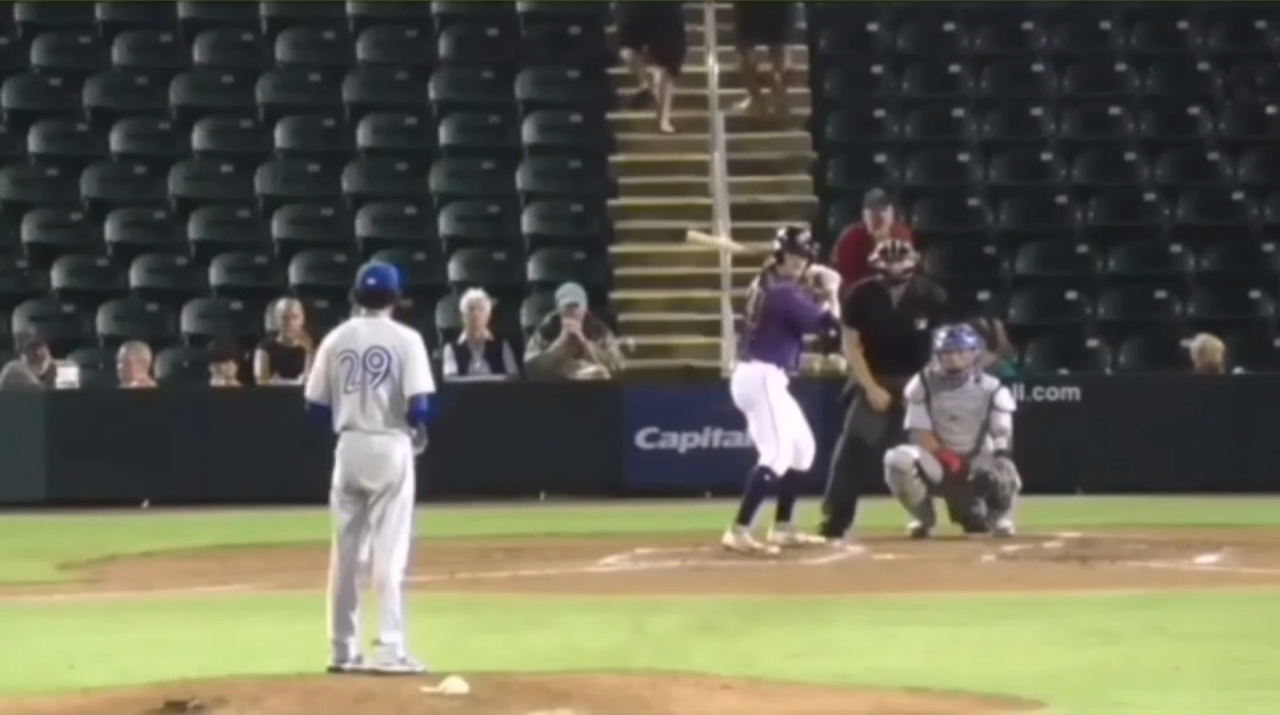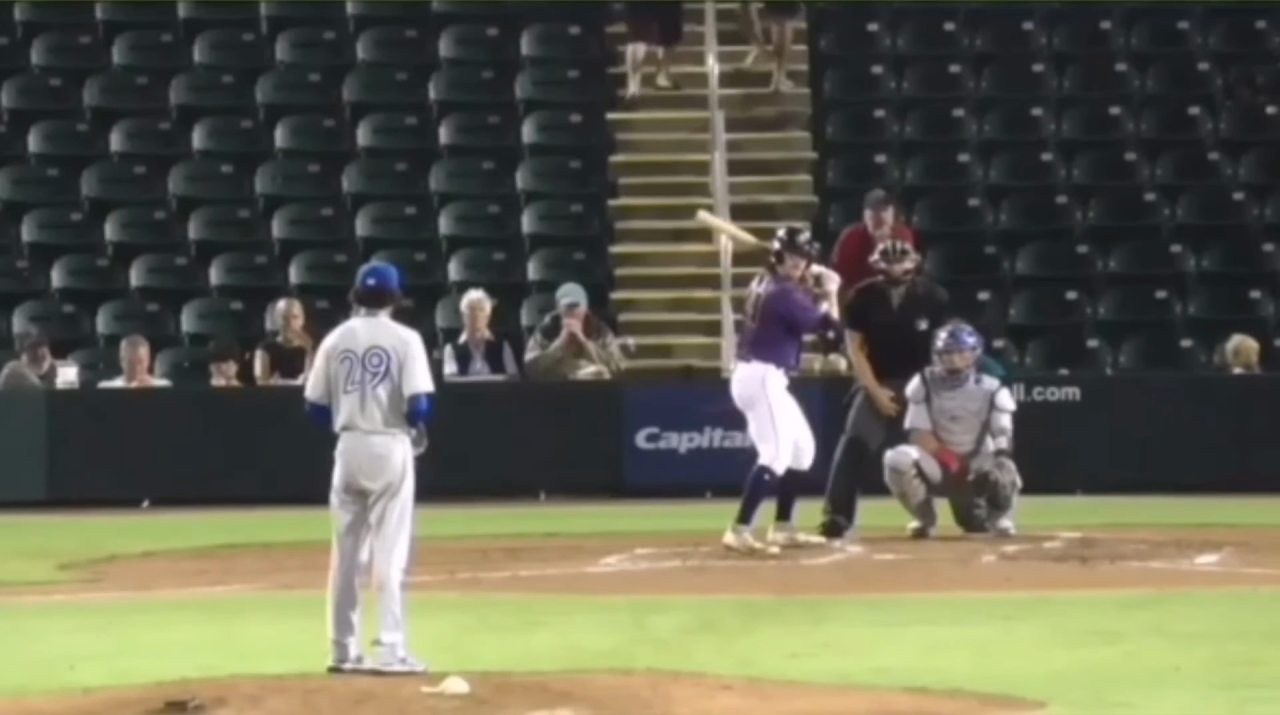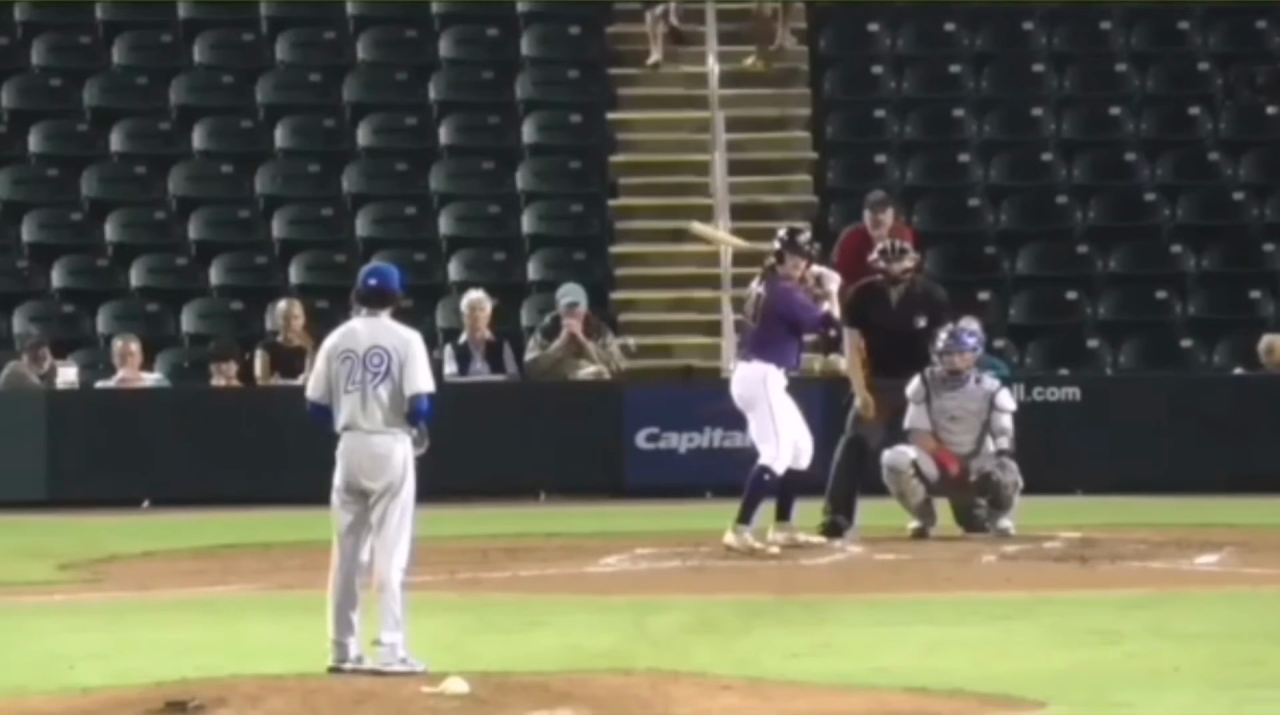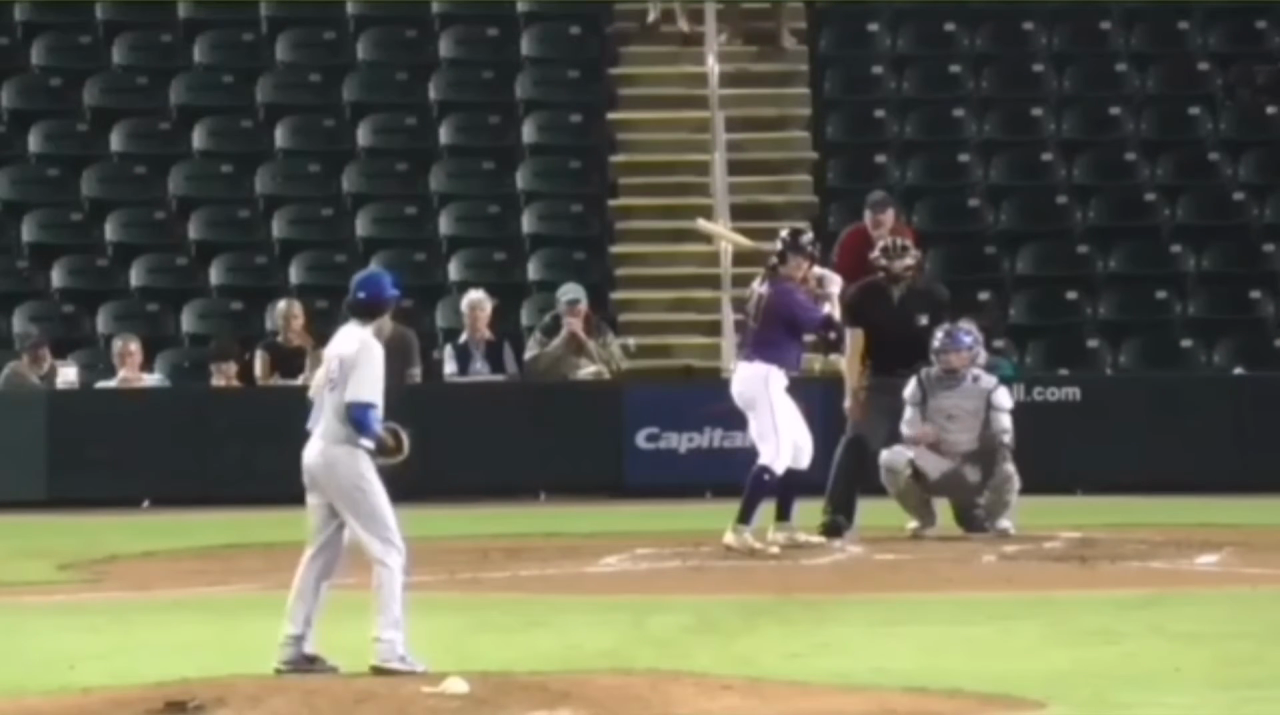
dt=1s
person 1, frame 1
left shoulder: (335, 338)
right shoulder: (405, 338)
left elbow: (315, 406)
right elbow: (419, 406)
right wrist: (416, 429)
left hip: (349, 448)
right hip: (390, 447)
left knee: (345, 552)
right knee: (389, 552)
left ankle: (344, 649)
right ankle: (390, 649)
person 1, frame 2
left shoulder: (335, 339)
right shoulder: (404, 338)
left elbow: (315, 406)
right elbow: (418, 405)
right wrist: (416, 429)
left hip: (348, 448)
right hip: (390, 447)
left knee: (346, 552)
right knee: (389, 553)
left ankle: (344, 649)
right ankle: (390, 650)
person 1, frame 3
left shoulder: (336, 339)
right shoulder: (405, 338)
left elbow: (316, 405)
right elbow: (419, 405)
right wrist: (416, 428)
left hip: (349, 448)
right hip: (390, 447)
left knee: (347, 552)
right knee: (390, 553)
left ankle: (344, 649)
right ankle: (390, 651)
person 1, frame 4
left shoulder: (340, 339)
right shoulder: (368, 347)
left elbow: (318, 400)
right elbow: (356, 412)
right wrist: (381, 438)
left hip: (317, 452)
right hip: (344, 456)
left knee: (321, 553)
right knee: (388, 550)
left ankle: (294, 649)
right ankle: (390, 649)
person 2, frame 1
left shoulder: (767, 283)
right shoulder: (784, 292)
right elbow: (829, 321)
left hip: (764, 376)
right hip: (760, 377)
left knee: (802, 447)
right knee: (777, 453)
left ankle: (782, 528)
right ankle: (738, 531)
person 2, frame 2
left shoulder: (765, 283)
right shoulder: (783, 292)
left elbow: (799, 316)
right elbow: (828, 323)
left wrist: (815, 290)
right wrist: (831, 291)
left hip: (763, 376)
right hip: (760, 377)
left knee: (801, 447)
right knee: (776, 453)
left ankle: (782, 528)
right ankle: (739, 531)
person 2, frame 3
left shoulder: (765, 283)
right shoulder: (784, 291)
left elbow: (801, 317)
right elbow: (828, 321)
left hip: (761, 376)
right hip: (761, 377)
left knee: (800, 447)
right knee: (777, 452)
left ankle: (782, 528)
right ankle: (739, 531)
person 2, frame 4
left shoulder: (767, 284)
right shoulder: (785, 292)
left elbow: (801, 315)
right elbow: (828, 323)
left hip: (761, 376)
right hip: (761, 377)
left knee: (800, 446)
right knee: (777, 452)
left ankle: (782, 528)
right ankle: (739, 531)
person 3, frame 1
left shoulder: (931, 296)
right shoulder: (860, 295)
right elbow: (850, 345)
right wrist: (870, 387)
right hip: (874, 381)
right knee: (854, 445)
right ankle: (836, 517)
person 3, frame 2
left shoulder: (933, 296)
right shoulder: (862, 297)
right elbow: (855, 348)
right wrist: (875, 390)
right hip: (877, 382)
right knee: (855, 445)
right ankle: (836, 519)
person 3, frame 3
left shoulder: (931, 295)
right shoulder: (861, 296)
right elbow: (853, 348)
right wrist: (860, 392)
right hip: (877, 382)
right knee: (855, 445)
right ankle: (836, 518)
person 3, frame 4
left shoulder: (933, 294)
right shoulder: (861, 295)
right elbow: (854, 348)
right wrist: (852, 393)
right hip: (878, 382)
right knee: (856, 445)
right ankle: (836, 518)
person 4, frame 1
left shoulder: (991, 389)
right shoulder: (924, 384)
left elbow: (1003, 438)
right elbow: (919, 434)
left wrist: (1002, 467)
right wrist: (948, 458)
left hip: (978, 463)
right hip: (937, 461)
left knee: (1003, 474)
right knee: (898, 459)
left ankle: (998, 514)
right ankle: (924, 517)
person 4, frame 2
left shoulder: (991, 389)
right shoulder: (924, 384)
left elbow: (1003, 439)
right elbow: (919, 435)
left wrist: (1002, 465)
right wrist: (948, 459)
left hip: (978, 464)
right hip: (937, 462)
left knee: (1003, 474)
right knee: (898, 459)
left ankle: (997, 515)
right ankle: (924, 517)
person 4, frame 3
left shoulder: (991, 389)
right shoulder: (925, 384)
left elbow: (1004, 436)
right elbow: (918, 434)
left wrist: (1003, 462)
right wrist: (948, 460)
left hip: (978, 465)
right hip: (937, 461)
left knee: (1005, 475)
right knee: (896, 459)
left ankle: (997, 514)
right ankle: (924, 516)
person 4, frame 4
left shoulder: (989, 387)
right shoulder: (922, 384)
left elbow: (1004, 434)
right elbow: (910, 434)
left wrist: (1002, 449)
right wrist: (919, 435)
left hip: (976, 464)
right hip: (934, 463)
left knee: (1005, 473)
right knee: (893, 459)
left ankle: (996, 516)
right ankle: (924, 517)
